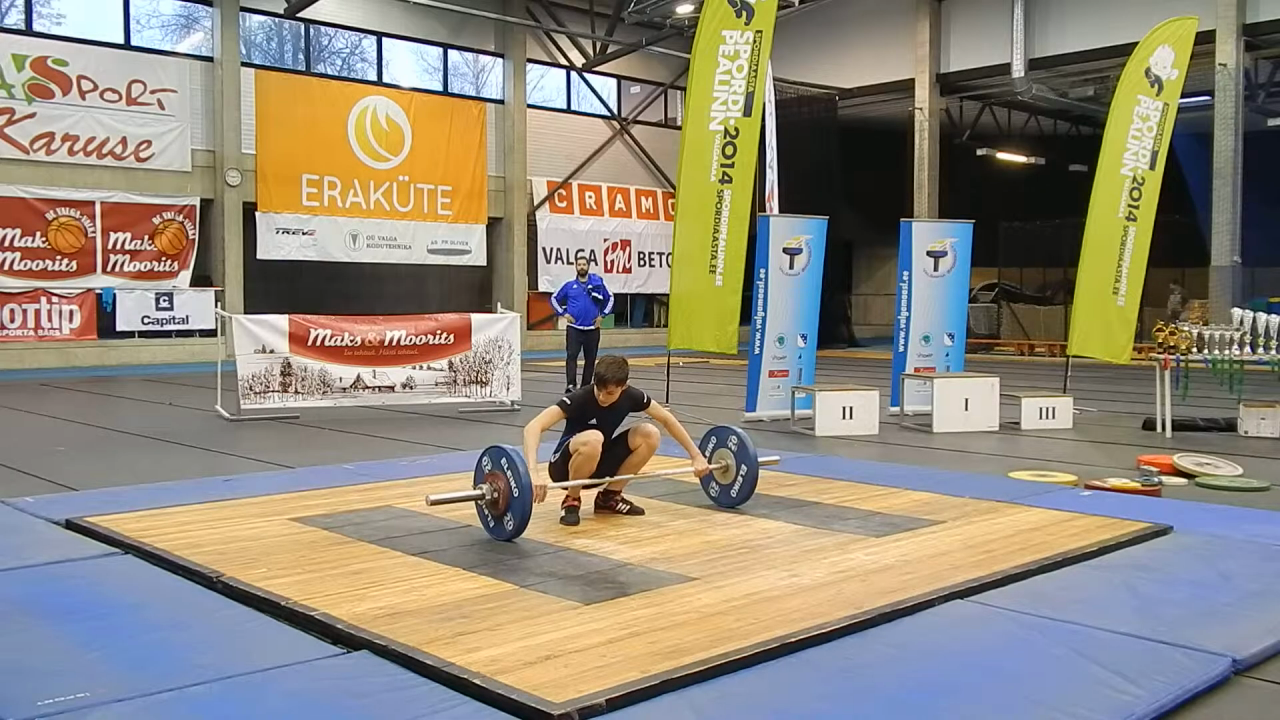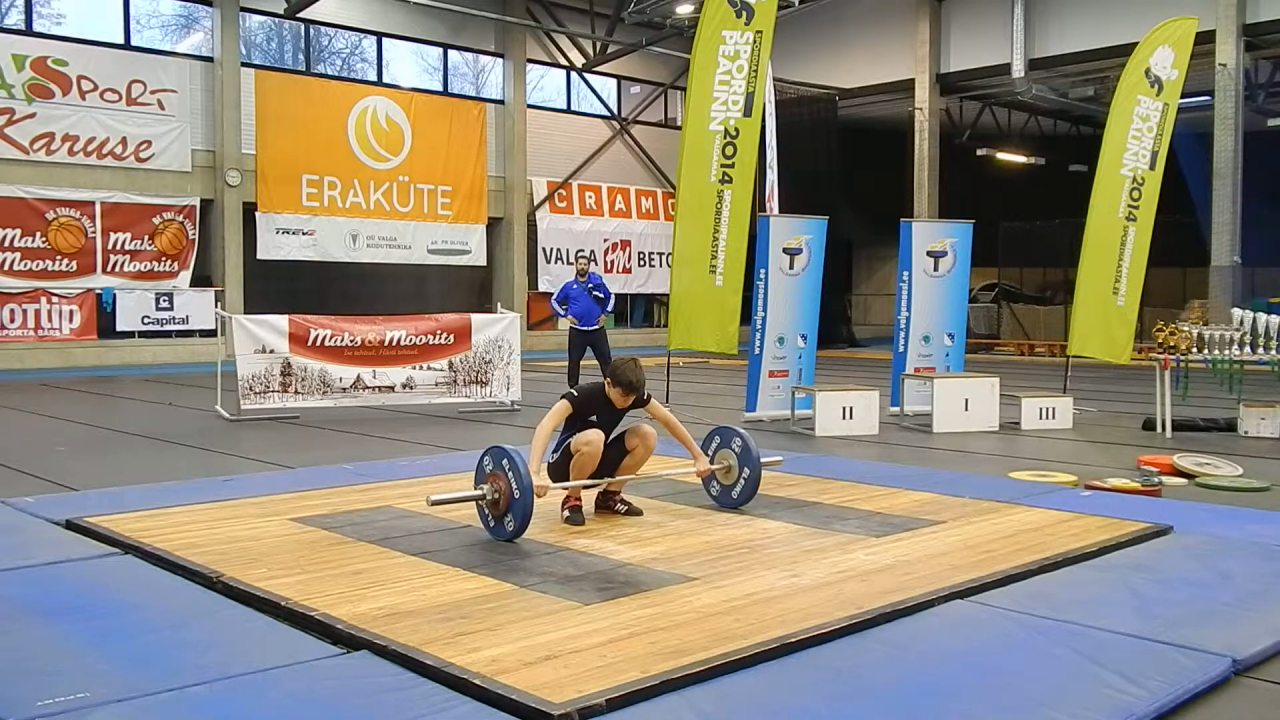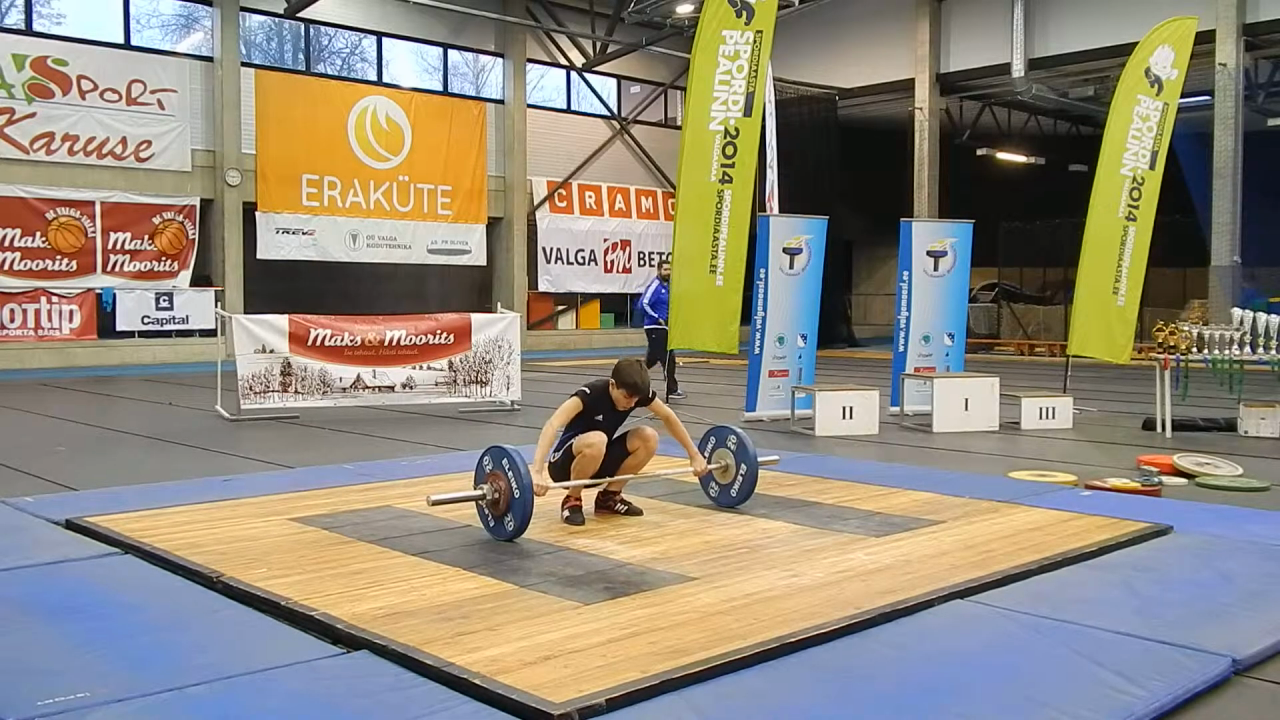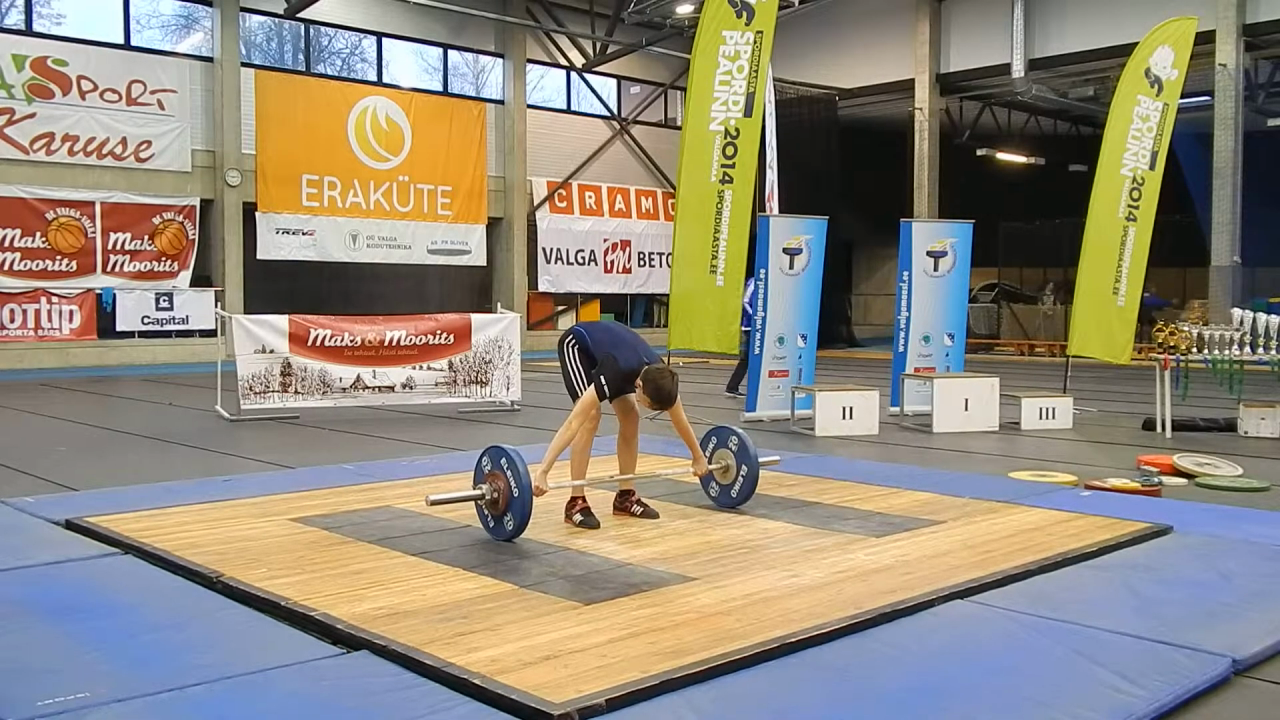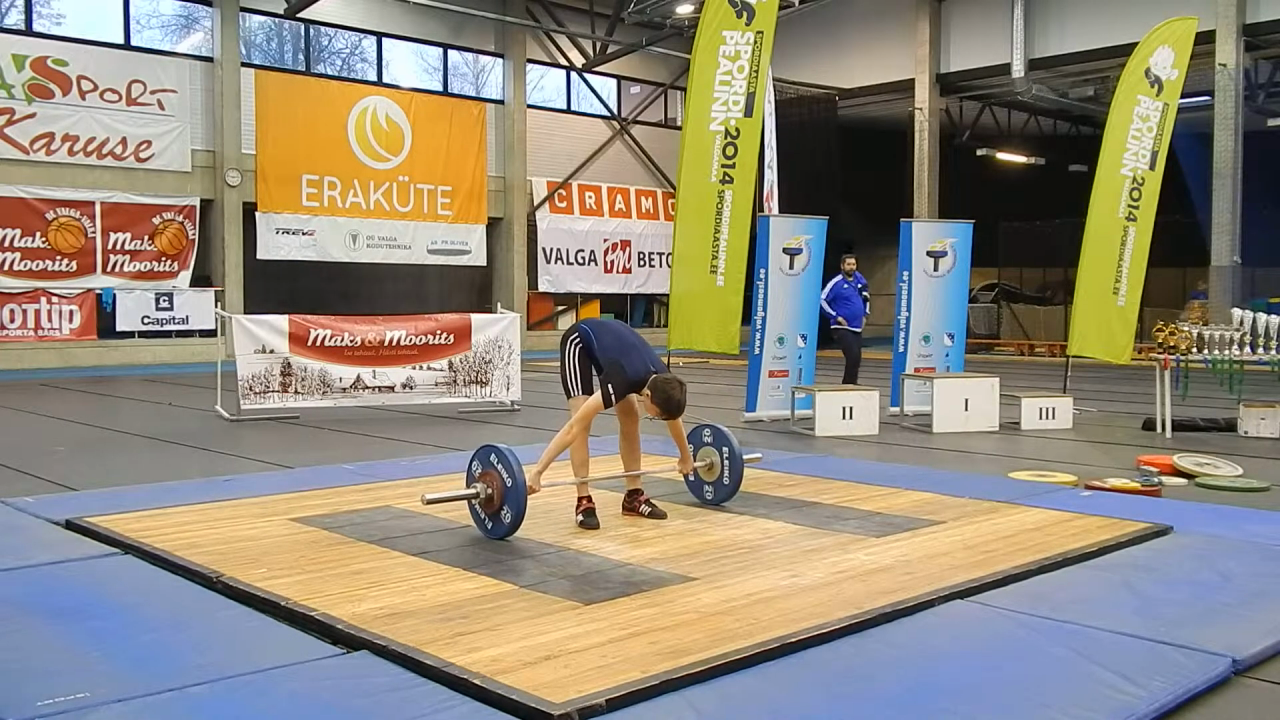
dt=1s
person 1, frame 1
left shoulder: (631, 396)
right shoulder: (580, 398)
left elbow: (667, 419)
right elbow: (533, 427)
left wrist: (696, 455)
right wrist: (533, 472)
left hip: (598, 464)
right hip: (564, 467)
left knee: (649, 434)
right knee: (593, 439)
left ankle: (609, 496)
right ankle: (571, 501)
person 1, frame 2
left shoulder: (635, 394)
right shoulder: (583, 394)
left elbow: (668, 421)
right elbow: (544, 427)
left wrist: (698, 455)
right wrist: (534, 473)
left hip: (594, 465)
right hip: (563, 466)
left knee: (647, 435)
right knee: (594, 438)
left ankle: (609, 496)
right ankle: (572, 501)
person 1, frame 3
left shoulder: (637, 392)
right shoulder: (593, 393)
left elbow: (668, 417)
right elbow: (553, 424)
left wrist: (694, 455)
right wrist: (537, 471)
left hip: (598, 462)
right hip: (564, 464)
left knee: (649, 438)
right knee: (596, 441)
left ankle: (609, 496)
right ankle: (572, 501)
person 1, frame 4
left shoulder: (661, 378)
right shoulder: (615, 373)
left elbow: (680, 419)
right elbow: (574, 423)
left wrist: (698, 457)
right wrist: (542, 471)
left hip: (607, 342)
right hip: (577, 344)
left knee: (631, 418)
right knee: (590, 417)
left ankle: (625, 496)
right ankle: (576, 502)
person 1, frame 5
left shoulder: (664, 382)
right shoulder: (623, 381)
left elbow: (674, 420)
right elbow: (573, 427)
left wrist: (686, 457)
right wrist: (537, 472)
left hip: (610, 337)
right hip: (579, 340)
left knee: (631, 417)
right knee: (583, 421)
left ankle: (634, 496)
right ankle: (584, 502)
